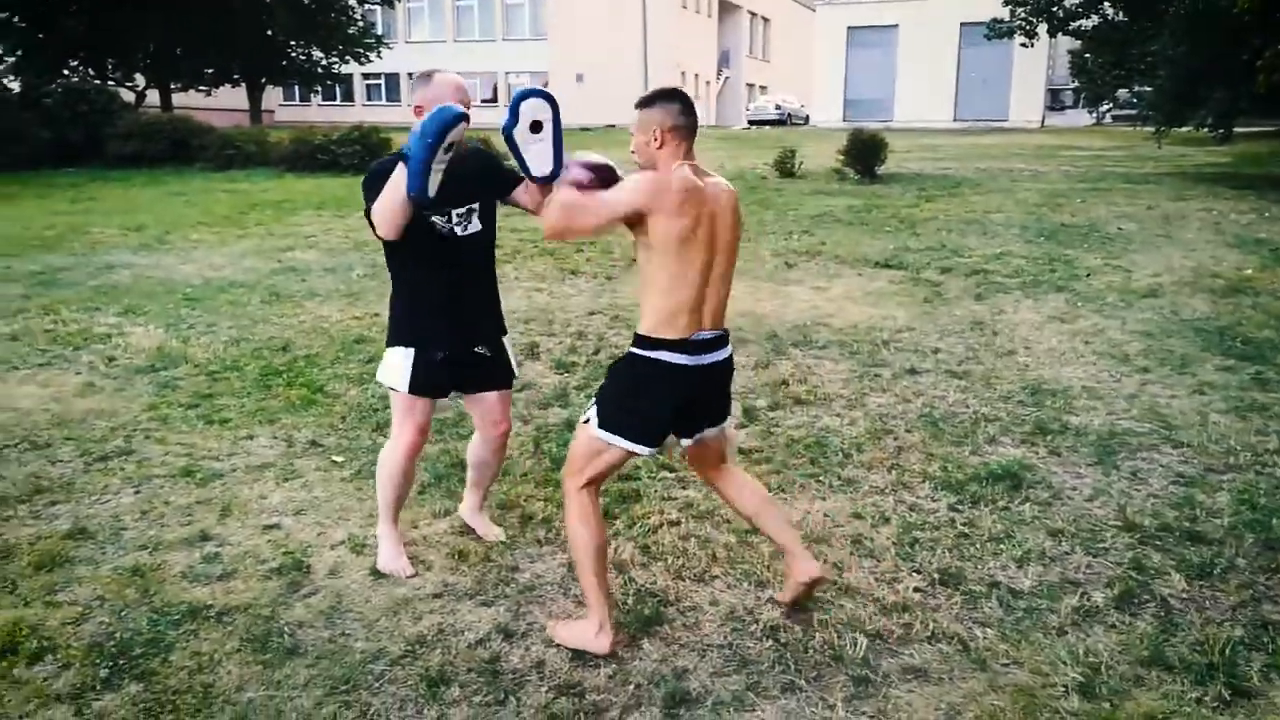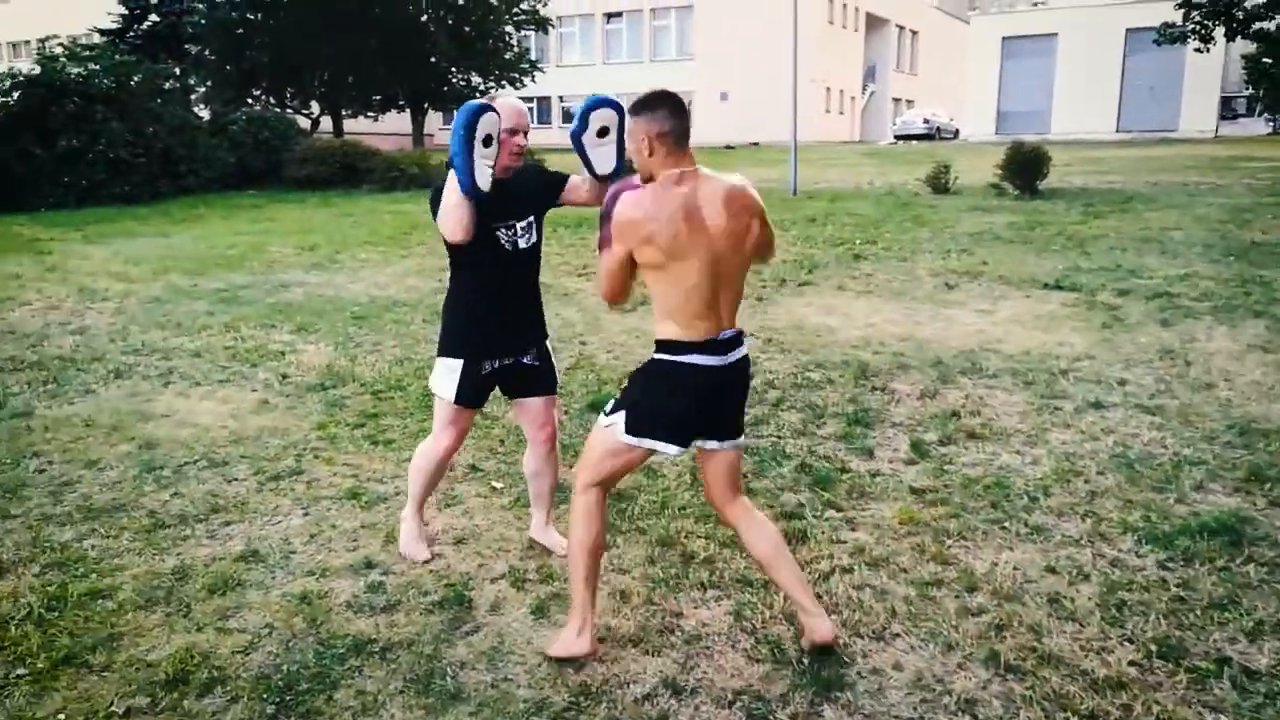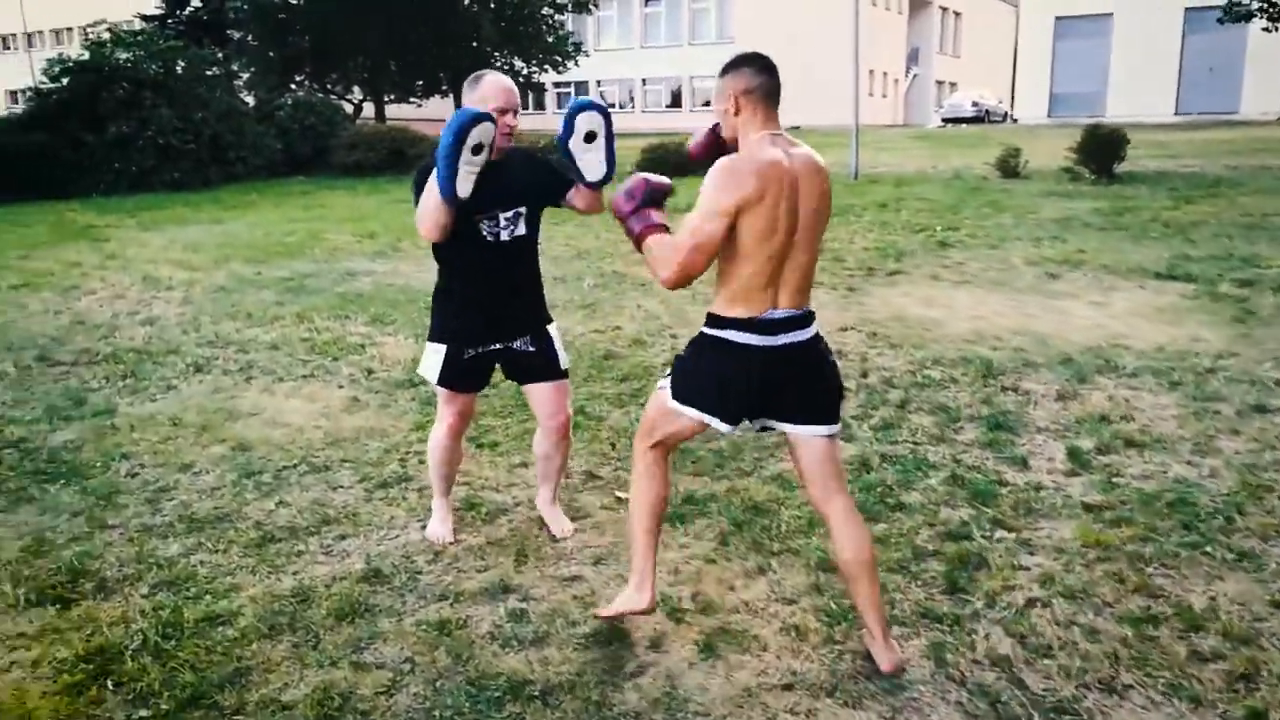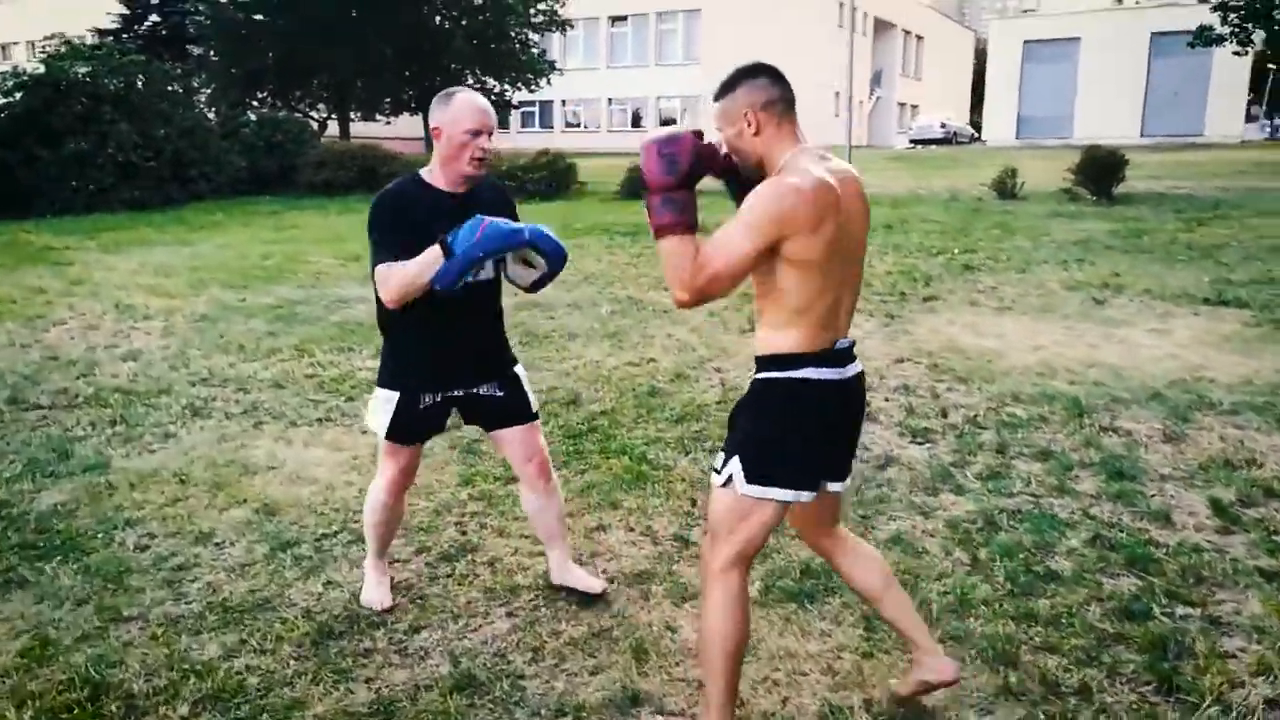
dt=1s
person 1, frame 1
left shoulder: (659, 186)
right shoulder: (724, 193)
left elbow: (557, 222)
left wrist: (572, 180)
right wrist: (622, 200)
left hip: (658, 369)
right hip: (713, 362)
left knee: (579, 481)
right knee: (715, 466)
left ankle: (597, 623)
right ankle: (801, 562)
person 1, frame 2
left shoulder: (641, 206)
right shoulder: (740, 192)
left elbow: (612, 292)
left hip: (676, 372)
right hip: (730, 367)
left knee: (589, 483)
right knee: (729, 502)
left ankle: (579, 628)
right ankle: (814, 618)
person 1, frame 3
left shoulder: (734, 172)
right shoulder: (815, 165)
left elbow: (674, 271)
left wrist: (641, 217)
left hip: (730, 349)
right hip: (800, 347)
left knee: (651, 442)
right knee: (833, 494)
left ankle: (639, 587)
right ankle: (881, 641)
person 1, frame 4
left shoulder: (786, 194)
right shoulder: (841, 178)
left elbow: (688, 288)
left wrist: (668, 193)
right wrist: (739, 179)
left hip: (790, 394)
right hip: (840, 381)
left knee: (723, 560)
right knee: (825, 533)
right ankle: (929, 655)
person 2, frame 1
left shoulder: (480, 164)
right shoulder: (389, 172)
left elbow: (538, 200)
right elbow: (388, 228)
right wrist: (416, 157)
left hip: (482, 325)
right hip: (420, 330)
left knee: (496, 428)
right knee: (408, 439)
left ankle: (472, 507)
right ankle: (388, 534)
person 2, frame 2
left shoulder: (529, 177)
right shoulder: (457, 185)
left elbow: (591, 193)
right elbow: (457, 232)
right wrist: (463, 161)
left hip: (526, 336)
right hip: (470, 338)
left knee: (543, 432)
right knee: (446, 439)
left ankle: (541, 523)
right ankle: (411, 516)
person 2, frame 3
left shoulder: (530, 166)
right shoulder: (445, 170)
left elbow: (590, 202)
right elbow: (430, 231)
left wrist: (593, 157)
right wrist: (448, 165)
left hip: (527, 319)
right hip: (462, 324)
left knee: (556, 417)
right knee: (452, 421)
left ankle: (548, 502)
right ankle: (441, 504)
person 2, frame 4
left shoulder: (493, 194)
right shoulder: (396, 203)
left elbow: (521, 269)
right elbow: (392, 290)
left wrist: (531, 261)
right wrist: (454, 253)
left hip: (489, 360)
right hip: (415, 368)
left knee: (534, 463)
right knee: (395, 474)
left ankle: (561, 562)
right ankle: (377, 564)
